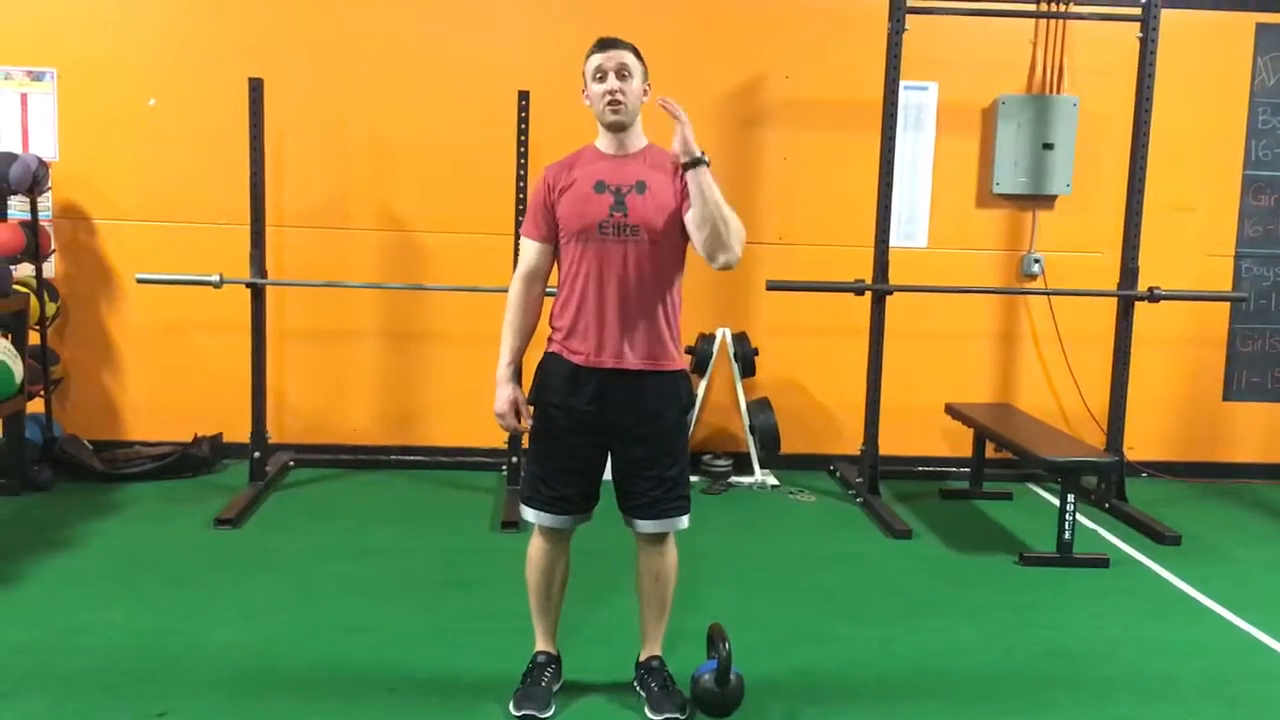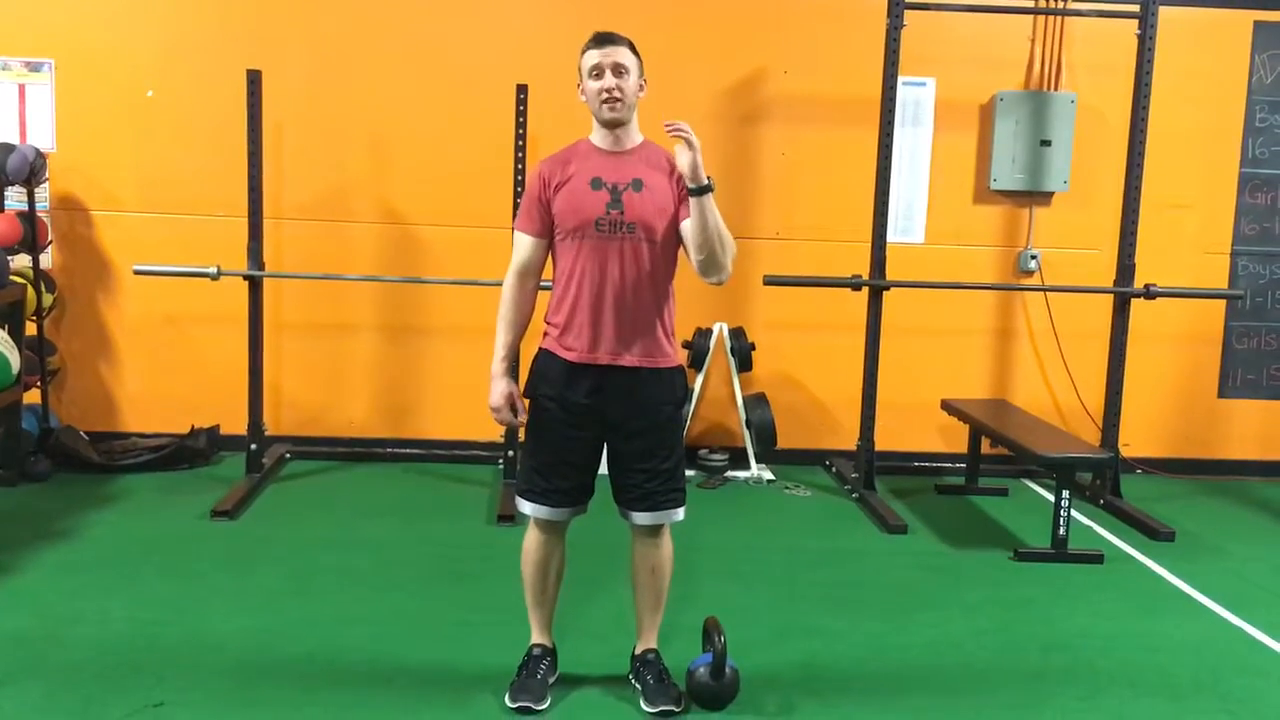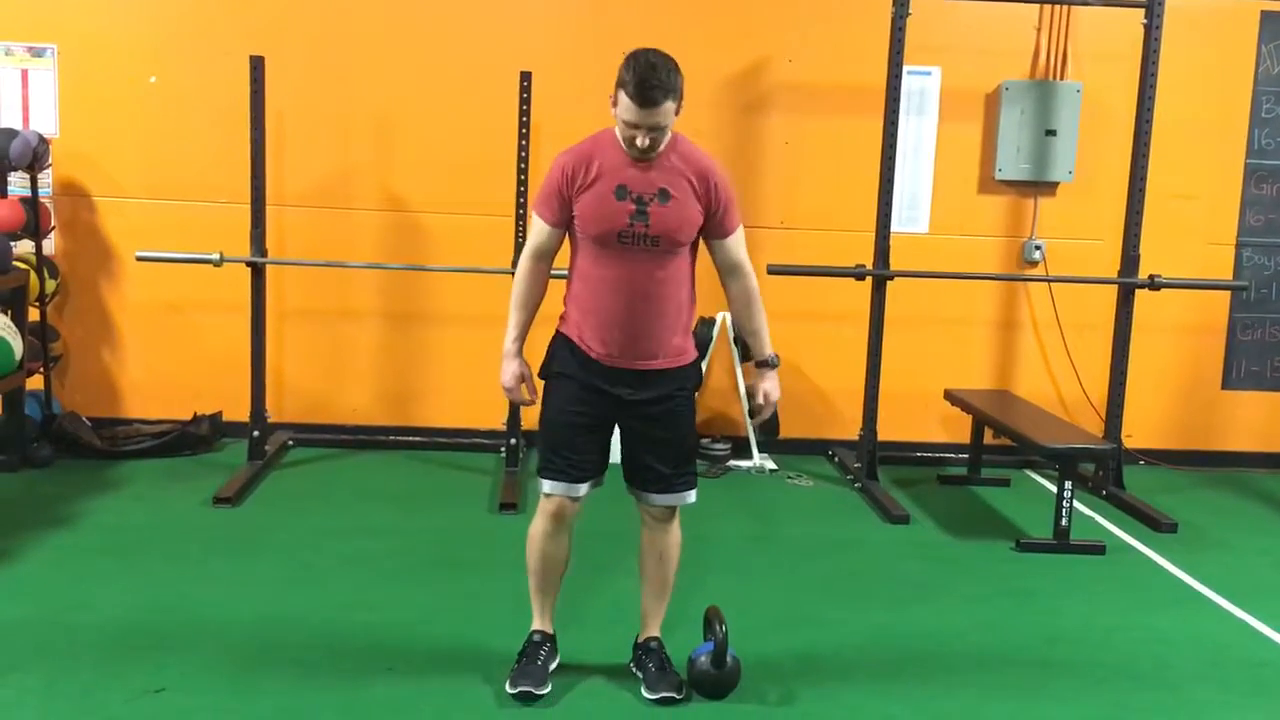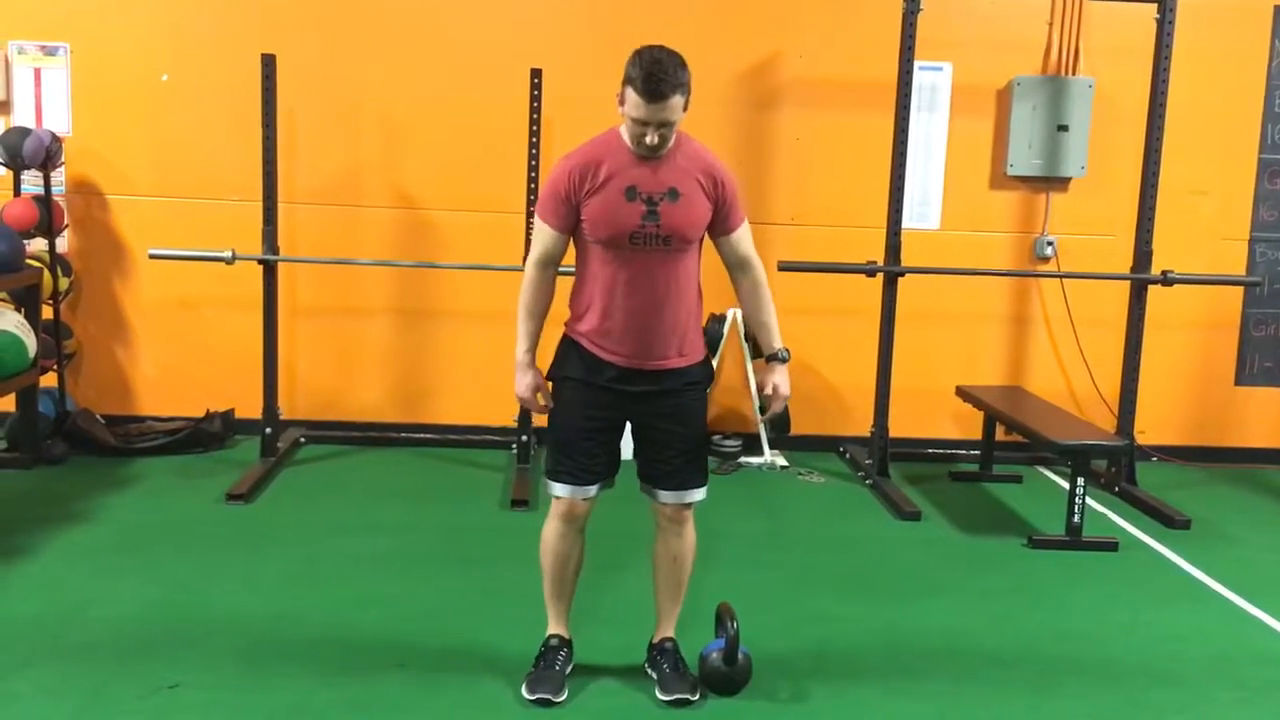
dt=1s
person 1, frame 1
left shoulder: (680, 173)
right shoulder: (557, 178)
left elbow: (725, 253)
right elbow: (528, 280)
left wrist: (692, 158)
right wrist: (506, 372)
left hip: (655, 379)
right hip: (568, 376)
left knee: (656, 528)
right knee: (550, 524)
left ankle: (651, 662)
right ankle: (544, 657)
person 1, frame 2
left shoulder: (674, 173)
right shoulder: (553, 173)
left elbow: (716, 270)
right elbow: (522, 274)
left wrist: (698, 182)
right wrist: (501, 367)
left hip: (650, 375)
right hip: (564, 371)
left knee: (652, 521)
right knee: (546, 516)
left ankle: (647, 655)
right ankle: (540, 649)
person 1, frame 3
left shoulder: (704, 177)
right shoulder: (574, 166)
left elbow: (737, 272)
right elbow: (536, 258)
left wrist: (765, 362)
right wrist: (512, 349)
left hip: (666, 371)
right hip: (580, 360)
left knee: (661, 509)
right knee: (557, 502)
left ankle: (649, 643)
right ankle: (541, 637)
person 1, frame 4
left shoulder: (710, 175)
right shoulder: (579, 169)
left elbow: (745, 267)
right elbow: (541, 264)
left wrist: (775, 357)
right wrist: (525, 359)
left hip: (677, 371)
right hip: (588, 364)
left knee: (675, 511)
right knee: (569, 506)
left ankle: (664, 644)
right ankle: (556, 641)
